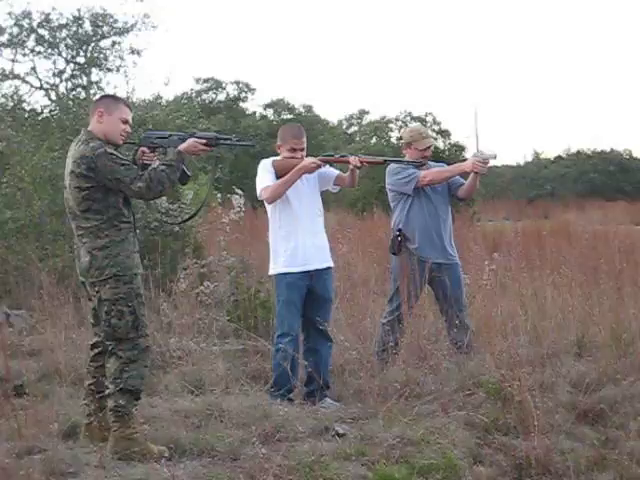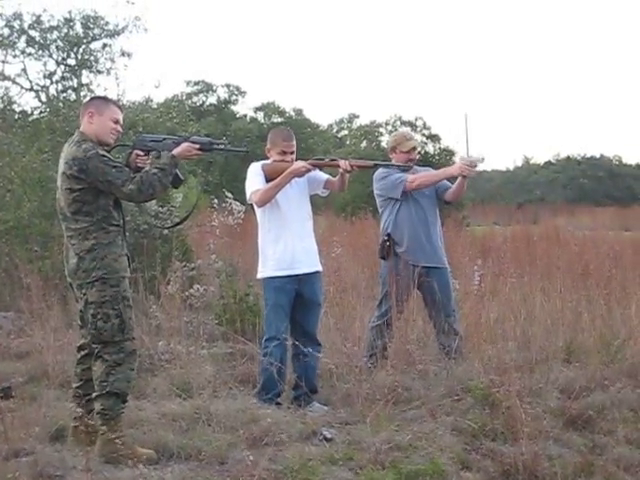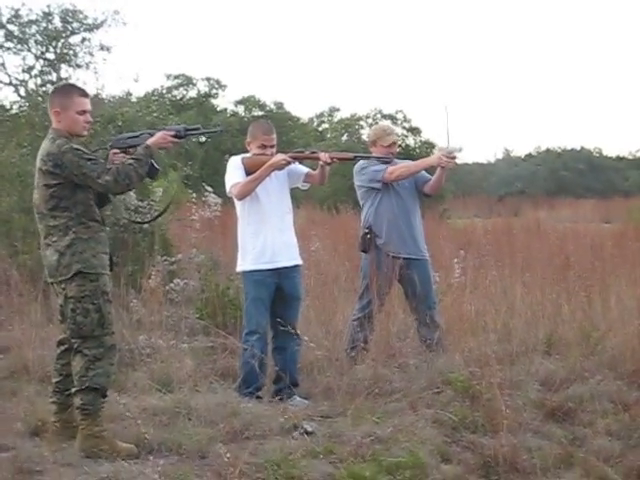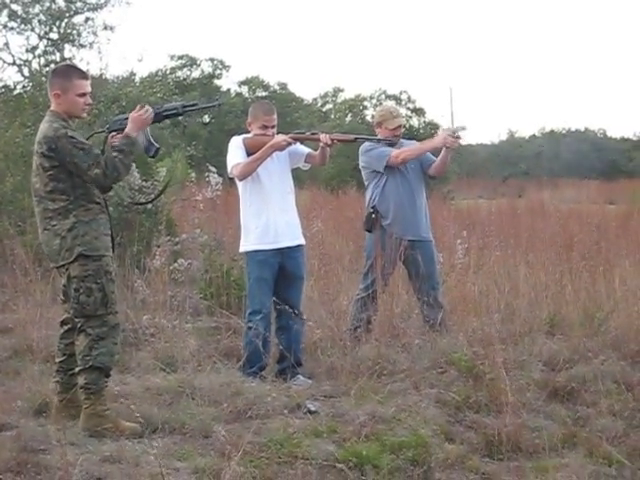
dt=1s
person 1, frame 1
left shoulder: (82, 149)
right shoulder: (95, 153)
left elbow: (124, 187)
right elbow: (146, 188)
left wrist: (139, 163)
right wrist: (179, 153)
left hip: (97, 262)
right hip: (114, 263)
left knee: (106, 341)
right knee: (131, 345)
left ankle: (96, 420)
right ankle: (123, 434)
person 1, frame 2
left shoulder: (76, 151)
right shoulder: (87, 154)
left elbow: (116, 189)
right elbow: (138, 191)
left wrist: (131, 168)
right wrist: (172, 157)
left hip: (87, 264)
right hip: (101, 265)
left knee: (93, 343)
right knee: (118, 348)
left ankle: (84, 422)
right ankle: (110, 437)
person 1, frame 3
left shoulder: (56, 150)
right shoulder: (63, 150)
left elbow: (93, 197)
right elbow: (117, 182)
left wrist: (110, 167)
right wrist: (149, 148)
left hip: (68, 261)
right hip: (81, 261)
left knee: (74, 340)
right knee: (97, 343)
left ankle: (63, 420)
right ankle: (91, 432)
person 1, frame 4
left shoulder: (55, 131)
right shoulder: (59, 134)
left elbow: (92, 179)
right elbow: (106, 173)
left wrist: (111, 150)
right wrist: (131, 133)
left hip: (72, 242)
right hip: (84, 243)
left knee: (77, 320)
right knee: (101, 323)
left ankle: (67, 400)
right ankle: (94, 411)
person 2, frame 1
left shoulder: (315, 167)
right shoulder: (268, 166)
left elbow: (348, 183)
right elbow: (269, 195)
left wrist: (353, 169)
right wrist: (299, 170)
left hip: (321, 263)
right hip: (288, 266)
left knee: (320, 332)
right knee: (287, 333)
left ankle: (317, 391)
right ankle: (280, 395)
person 2, frame 2
left shoulder: (304, 170)
right shoulder: (257, 170)
left elbow: (336, 187)
right elbow: (259, 199)
left wrist: (343, 173)
right wrist: (289, 174)
left hip: (309, 267)
right hip: (277, 269)
left knee: (308, 336)
right knee: (276, 337)
left ankle: (305, 395)
right ankle: (267, 399)
person 2, frame 3
left shoulder: (284, 164)
right shoulder: (237, 163)
left elbow: (317, 180)
right elbow: (238, 192)
left wrist: (323, 166)
right wrist: (268, 167)
left hip: (288, 260)
right hip: (256, 263)
left knee: (288, 330)
right knee: (256, 331)
left ankle: (286, 389)
right ankle: (249, 393)
person 2, frame 4
left shoulder: (285, 144)
right shoulder: (239, 143)
left elbow: (318, 161)
right elbow: (240, 173)
left wrist: (324, 147)
right wrist: (270, 147)
left hip: (292, 241)
right hip: (259, 243)
left knee: (291, 310)
right knee: (259, 311)
left ankle: (289, 369)
right ankle: (252, 373)
person 3, frame 1
left shoulder: (442, 168)
right shoulder: (395, 171)
left elbow: (464, 193)
right elbow: (426, 178)
left wrist: (475, 174)
right wrist: (464, 166)
left hip: (445, 253)
right hip: (410, 254)
left knee: (457, 310)
right knee: (398, 309)
left ankle: (467, 357)
right ankle: (383, 359)
person 3, frame 2
left shoulder: (428, 173)
right shoulder: (383, 176)
left elbow: (451, 196)
right elbow: (414, 183)
left wrist: (463, 177)
right wrist: (452, 170)
left hip: (434, 257)
right hip: (399, 257)
left knee: (446, 314)
right knee: (386, 313)
left ankle: (456, 362)
right ankle: (371, 363)
person 3, frame 3
left shoulder: (409, 166)
right shoulder: (363, 169)
left elbow: (430, 189)
right elbow: (392, 174)
left wrist: (442, 168)
right wrist: (431, 160)
left hip: (414, 249)
right hip: (380, 250)
left knee: (426, 305)
right knee: (367, 306)
left ankle: (436, 354)
right ankle: (353, 356)
person 3, frame 4
left shoulder: (414, 147)
right shoulder: (369, 150)
left elbow: (435, 170)
right elbow: (398, 158)
left wrist: (447, 150)
right wrist: (435, 142)
left hip: (419, 230)
right hip: (385, 230)
left knee: (430, 286)
right knee: (371, 286)
right ankle: (356, 336)
